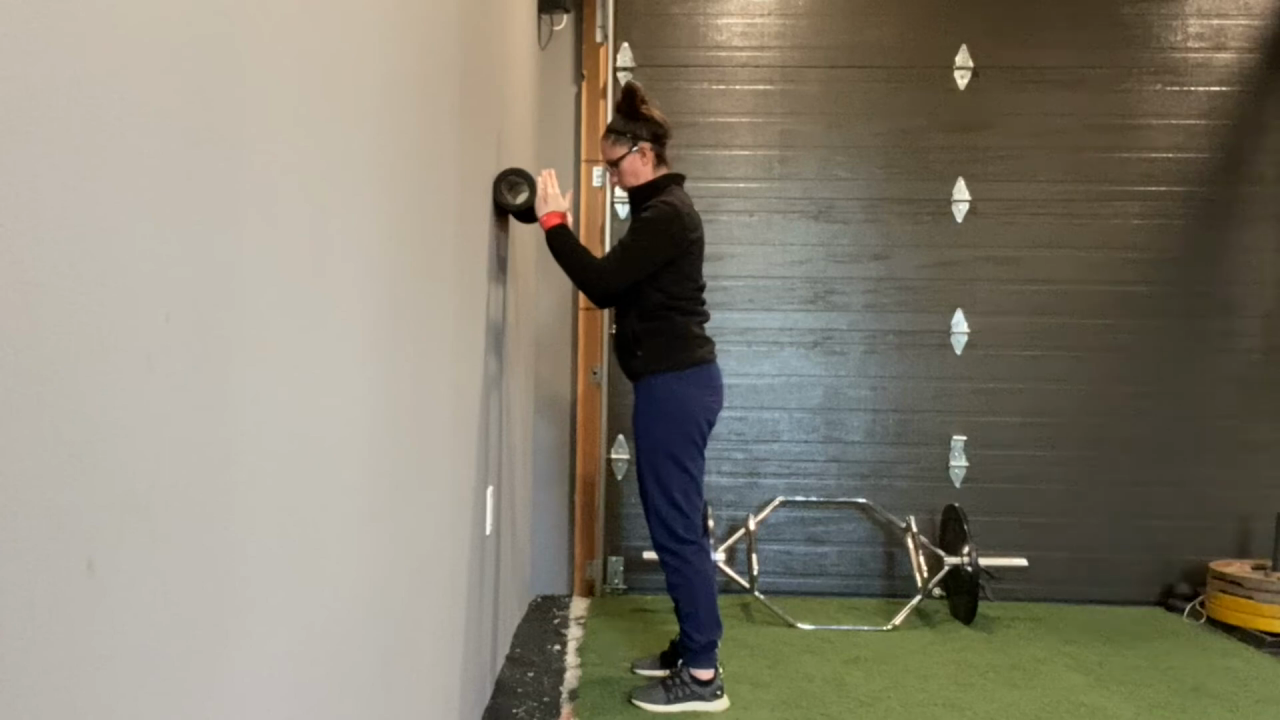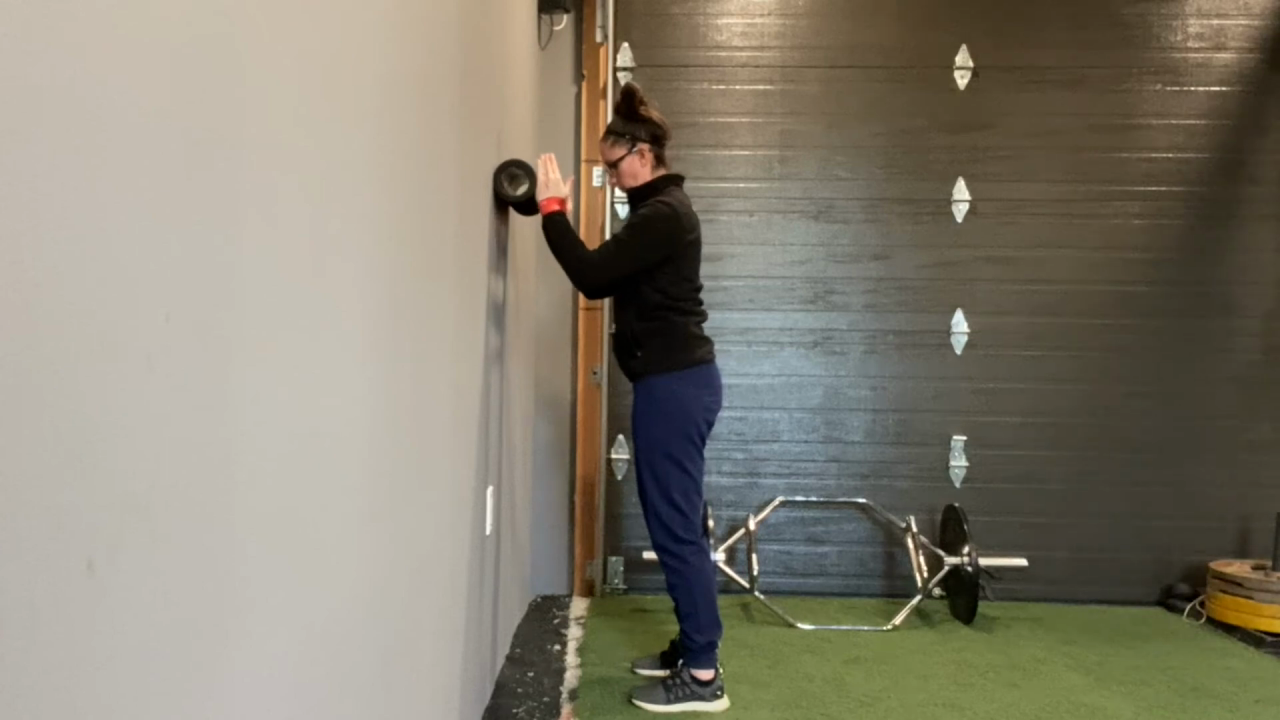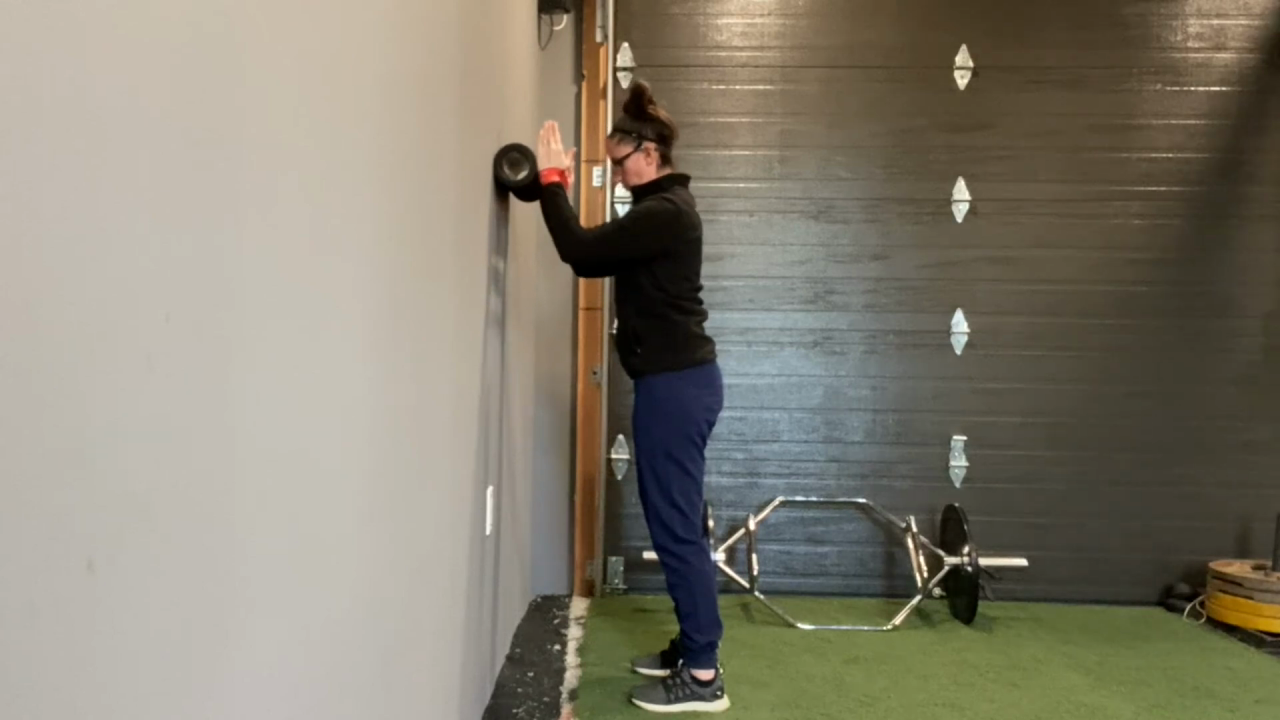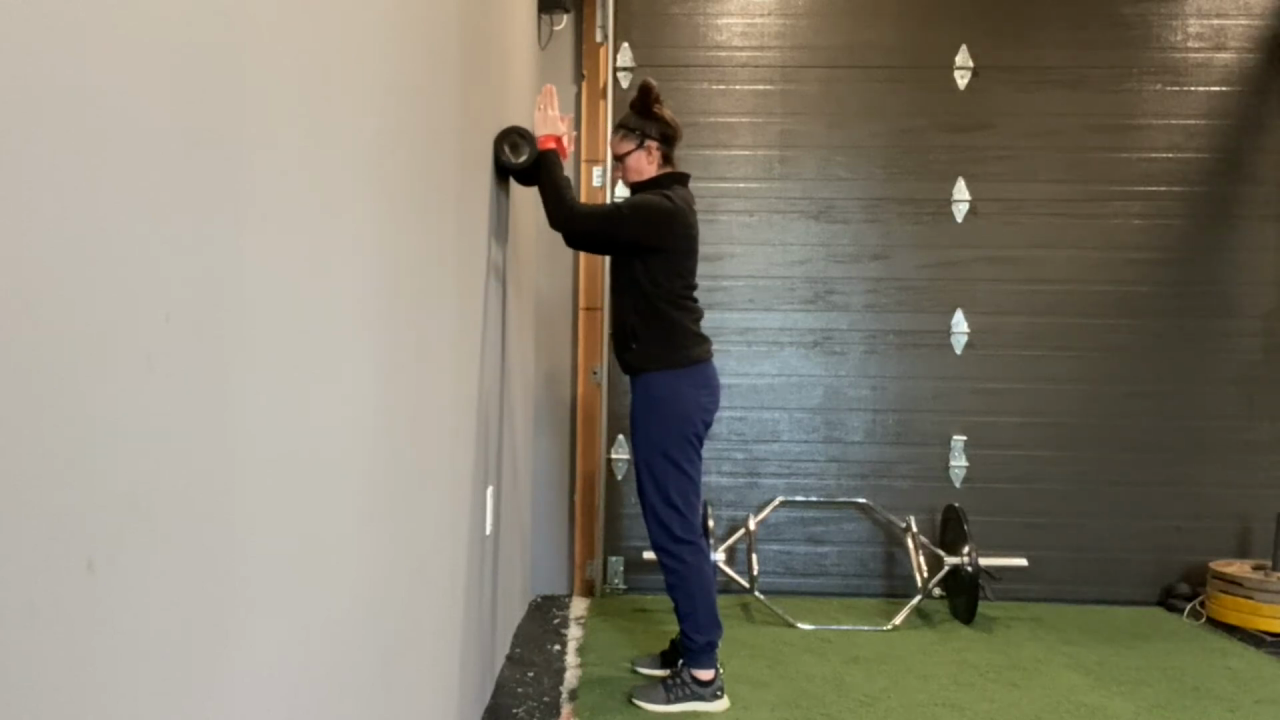
dt=0.7s
person 1, frame 1
left shoulder: (666, 214)
right shoulder: (663, 208)
left elbow: (604, 285)
right elbow: (620, 281)
left wrist: (555, 222)
right wrist: (561, 224)
left hip: (676, 383)
right hip: (677, 380)
left knee: (677, 527)
right knee: (676, 524)
right ankle: (692, 649)
person 1, frame 2
left shoulder: (663, 215)
right shoulder: (661, 209)
left elbow: (593, 277)
right elbow: (611, 275)
left wrist: (553, 209)
right wrist: (558, 212)
left hip: (674, 384)
right hip: (676, 379)
left knee: (676, 527)
right knee: (675, 523)
right ankle: (691, 648)
person 1, frame 3
left shoulder: (665, 213)
right shoulder: (664, 208)
left elbow: (581, 252)
right elbow: (598, 257)
left wrist: (552, 181)
right wrist: (559, 186)
left hip: (676, 384)
right hip: (677, 379)
left knee: (677, 527)
right knee: (675, 524)
right ankle: (692, 648)
person 1, frame 4
left shoulder: (660, 210)
right shoulder: (662, 206)
left elbow: (571, 221)
right elbow: (587, 232)
left wrist: (548, 147)
right wrist: (556, 156)
left hip: (672, 382)
right hip: (674, 377)
left knee: (675, 527)
right knee: (674, 522)
right ankle: (692, 648)
